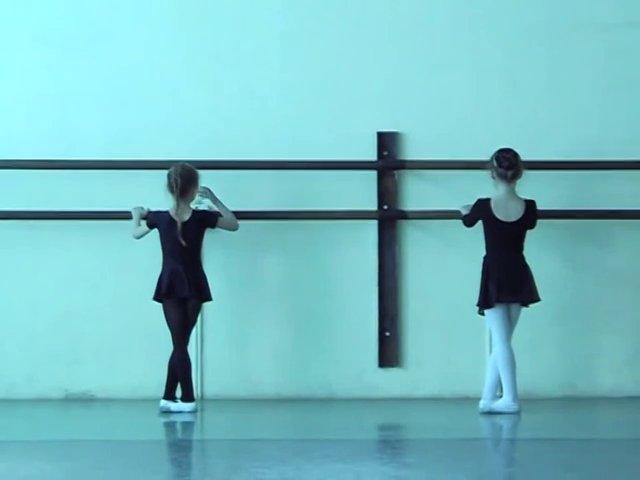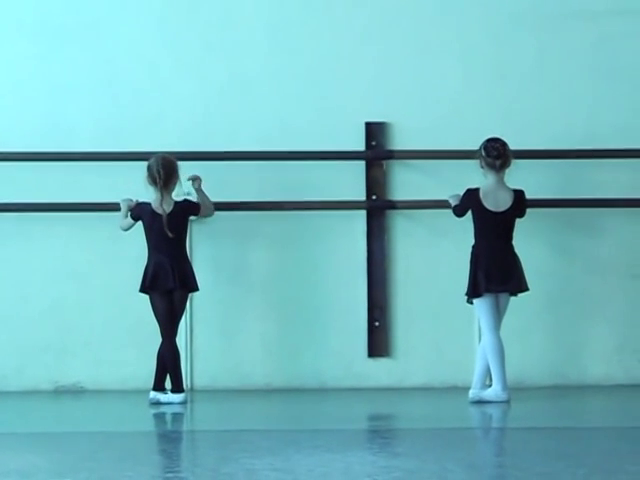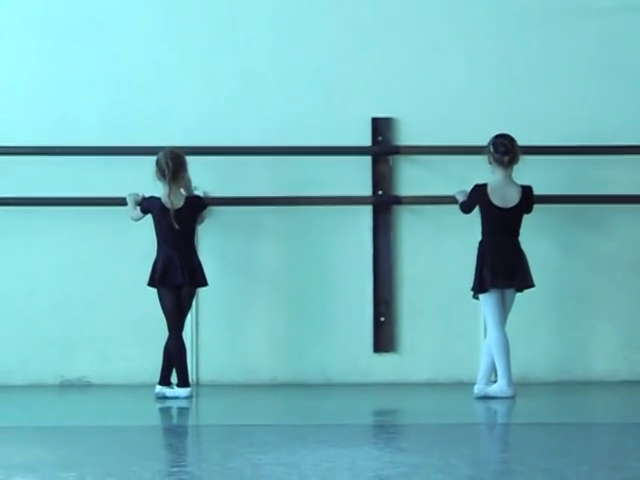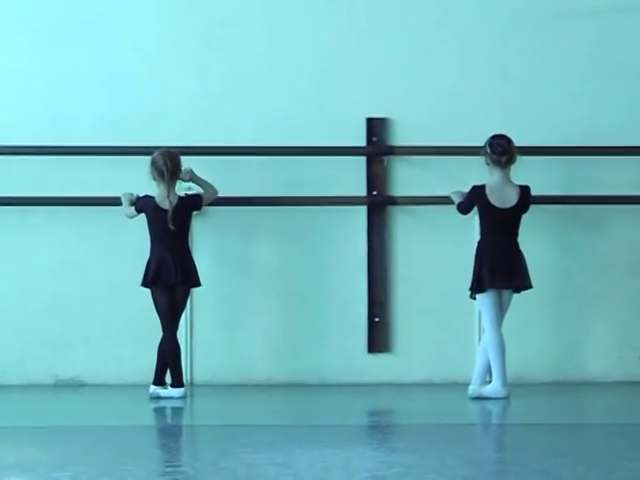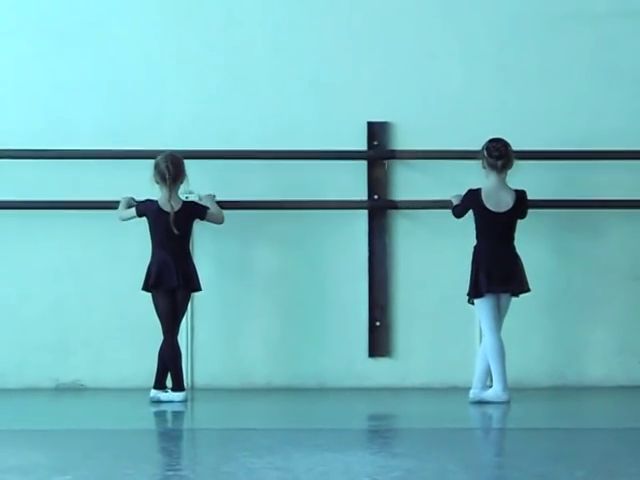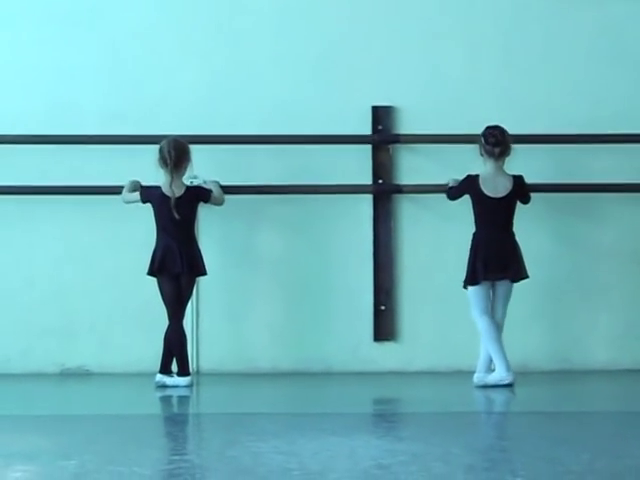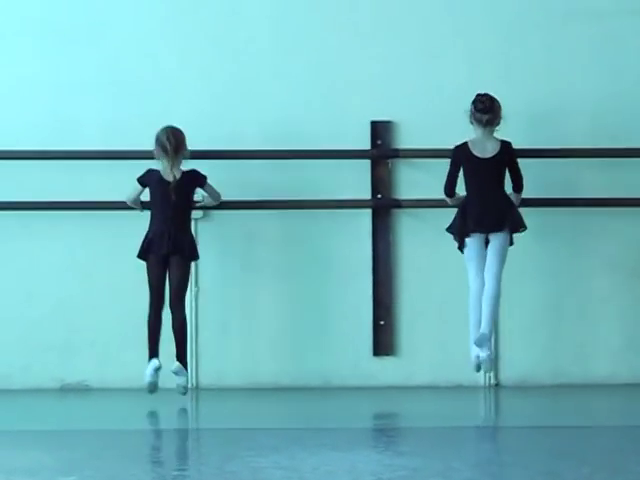
dt=0.7s
person 1, frame 1
left shoulder: (484, 206)
right shoulder: (528, 207)
left elbow: (468, 222)
left wrist: (465, 211)
left hip: (494, 277)
right hip: (518, 277)
left knee: (500, 340)
right knee: (501, 341)
left ankle: (510, 398)
right ankle: (488, 397)
person 1, frame 2
left shoulder: (473, 196)
right shoulder: (517, 197)
left elbow: (458, 211)
left wrist: (454, 200)
left hip: (482, 267)
right hip: (506, 267)
left knee: (489, 330)
right knee: (490, 330)
left ankle: (500, 388)
right ankle: (477, 387)
person 1, frame 3
left shoulder: (481, 191)
right shoulder: (525, 193)
left elbow: (465, 208)
left wrist: (461, 196)
left hip: (489, 262)
right hip: (512, 263)
left knee: (494, 325)
right knee: (495, 326)
left ankle: (505, 383)
right ankle: (483, 382)
person 1, frame 4
left shoulder: (479, 192)
right shoulder: (523, 193)
left elbow: (464, 208)
left wrist: (457, 197)
left hip: (487, 263)
right hip: (511, 263)
left knee: (491, 326)
right knee: (492, 326)
left ankle: (499, 384)
right ankle: (478, 382)
person 1, frame 5
left shoulder: (474, 196)
right shoulder: (519, 197)
left elbow: (457, 212)
left wrist: (455, 201)
left hip: (484, 267)
right hip: (507, 267)
left knee: (490, 331)
right knee: (491, 330)
left ankle: (500, 389)
right ankle: (479, 387)
person 1, frame 6
left shoulder: (472, 182)
right shoulder: (516, 183)
left elbow: (451, 195)
right elbow: (526, 199)
left wrist: (453, 184)
left hip: (482, 253)
right hip: (507, 253)
left knee: (480, 314)
right knee: (497, 314)
left ankle: (502, 369)
right ankle: (484, 371)
person 1, frame 7
left shoulder: (461, 150)
right shoulder: (505, 149)
left elbow: (449, 191)
right elbow: (518, 185)
left wrist: (454, 200)
right wrist: (514, 199)
left hip: (472, 217)
right hip: (499, 216)
left knee: (476, 281)
right knee: (492, 279)
left ankle: (477, 342)
right ankle: (484, 335)
person 2, frame 1
left shoulder: (159, 218)
right shoulder: (202, 217)
left elbow: (136, 233)
right elbow: (234, 224)
left wrist: (137, 216)
right wrist: (214, 199)
left hip: (170, 285)
right hip: (194, 285)
left knee: (179, 344)
right knee: (181, 343)
left ankle: (188, 399)
right ankle: (169, 398)
person 2, frame 2
left shoulder: (143, 210)
right shoulder: (186, 207)
left elbow: (123, 226)
right elbow: (210, 210)
left wrist: (125, 208)
right wrist: (198, 188)
left hip: (156, 276)
right hip: (180, 276)
left knee: (167, 335)
right knee: (169, 335)
left ankle: (177, 390)
right ankle: (158, 389)
person 2, frame 3
left shoulder: (152, 204)
right shoulder: (194, 203)
left elbow: (134, 215)
left wrist: (132, 201)
right wrist: (189, 190)
left hip: (165, 270)
right hip: (189, 271)
left knee: (174, 329)
right knee: (176, 329)
left ankle: (183, 385)
right ankle: (164, 383)
person 2, frame 4
left shoulder: (147, 203)
right shoulder: (188, 203)
left elbow: (128, 213)
right elbow: (214, 192)
left wrist: (126, 200)
right wrist: (192, 177)
left hip: (158, 270)
right hip: (183, 271)
left knee: (168, 329)
right knee: (171, 329)
left ankle: (177, 385)
right ankle: (158, 383)
person 2, frame 5
left shoulder: (148, 207)
right shoulder: (191, 208)
left elbow: (122, 215)
right elbow: (220, 218)
left wrist: (125, 202)
right wrist: (209, 201)
left hip: (160, 274)
right hip: (183, 275)
left knee: (169, 333)
right knee: (171, 333)
left ankle: (178, 389)
right ankle: (159, 387)
person 2, frame 6
left shoulder: (153, 193)
right shoulder: (195, 193)
left elbow: (125, 197)
right elbow: (220, 199)
left wrist: (131, 184)
right wrist: (212, 184)
left hip: (164, 259)
right hip: (188, 259)
left knee: (174, 317)
right knee: (176, 317)
left ankle: (183, 373)
right ankle: (164, 372)
person 2, frame 7
left shoulder: (151, 177)
right shoulder: (192, 177)
left elbow: (130, 200)
right elbow: (217, 199)
left wrist: (142, 205)
right wrist: (206, 201)
left hip: (155, 244)
right hip: (181, 245)
left knee: (155, 305)
right knee: (177, 305)
left ankle: (154, 359)
right ankle: (180, 363)
